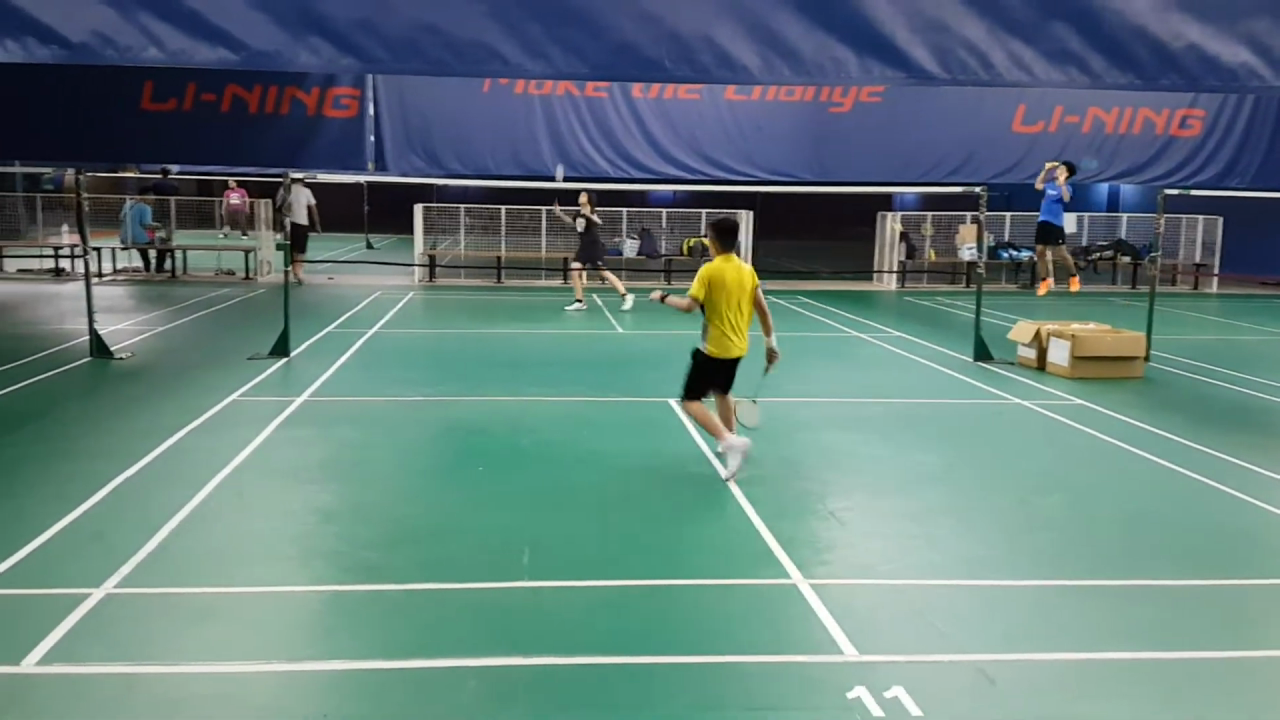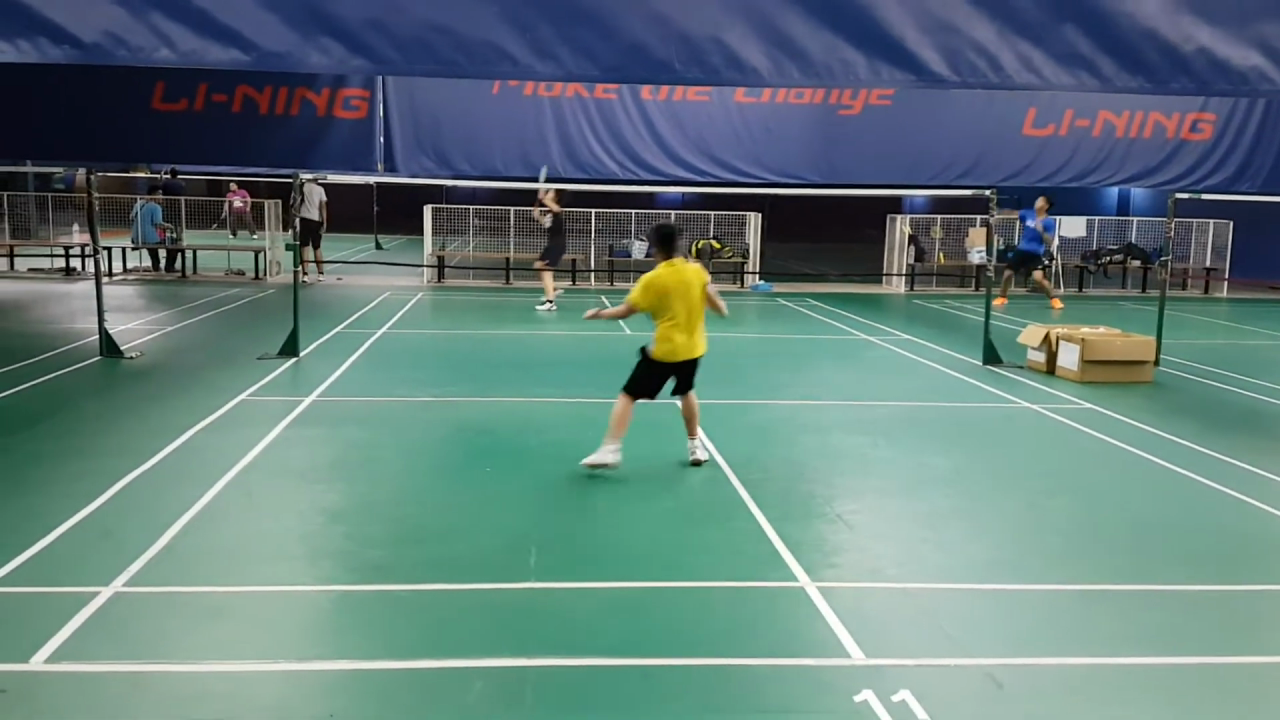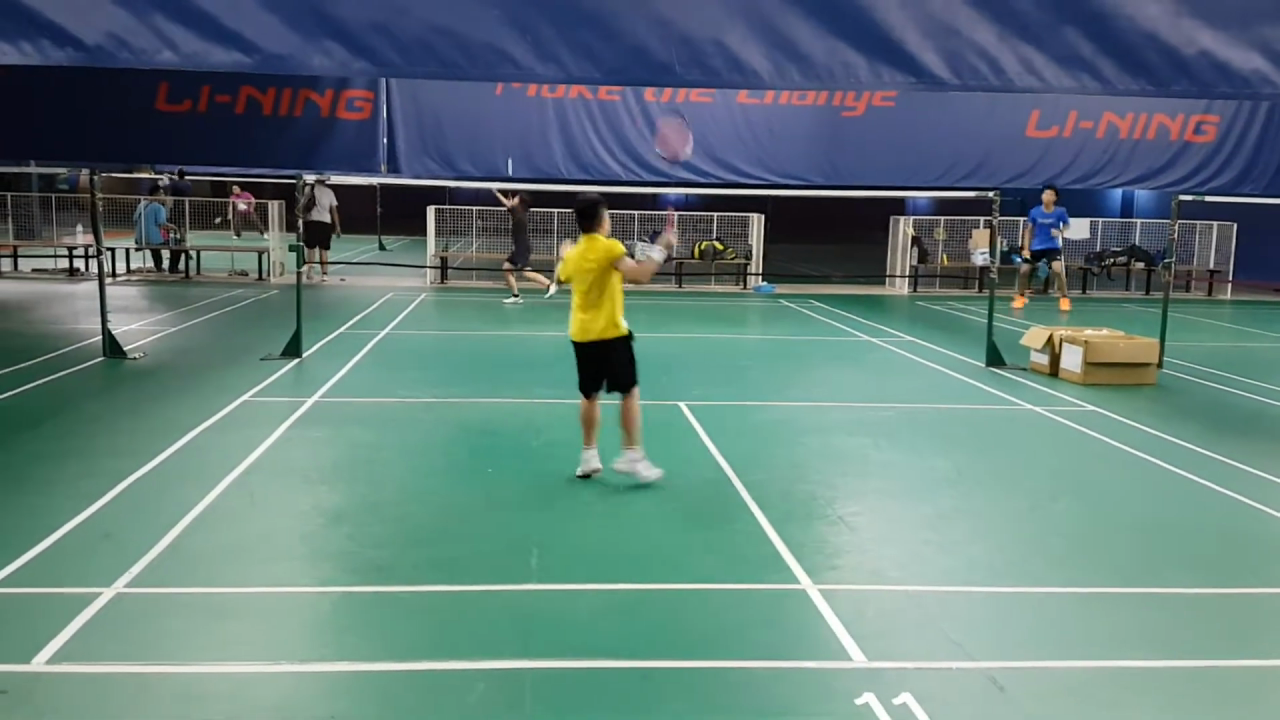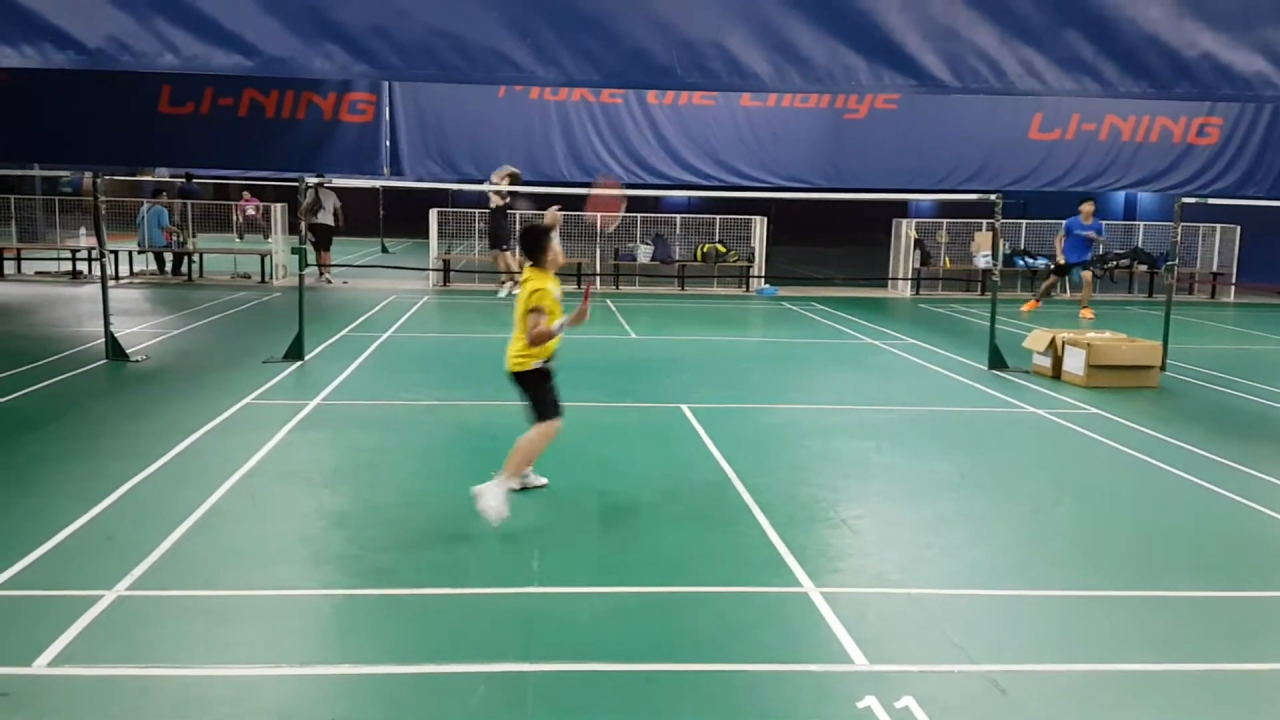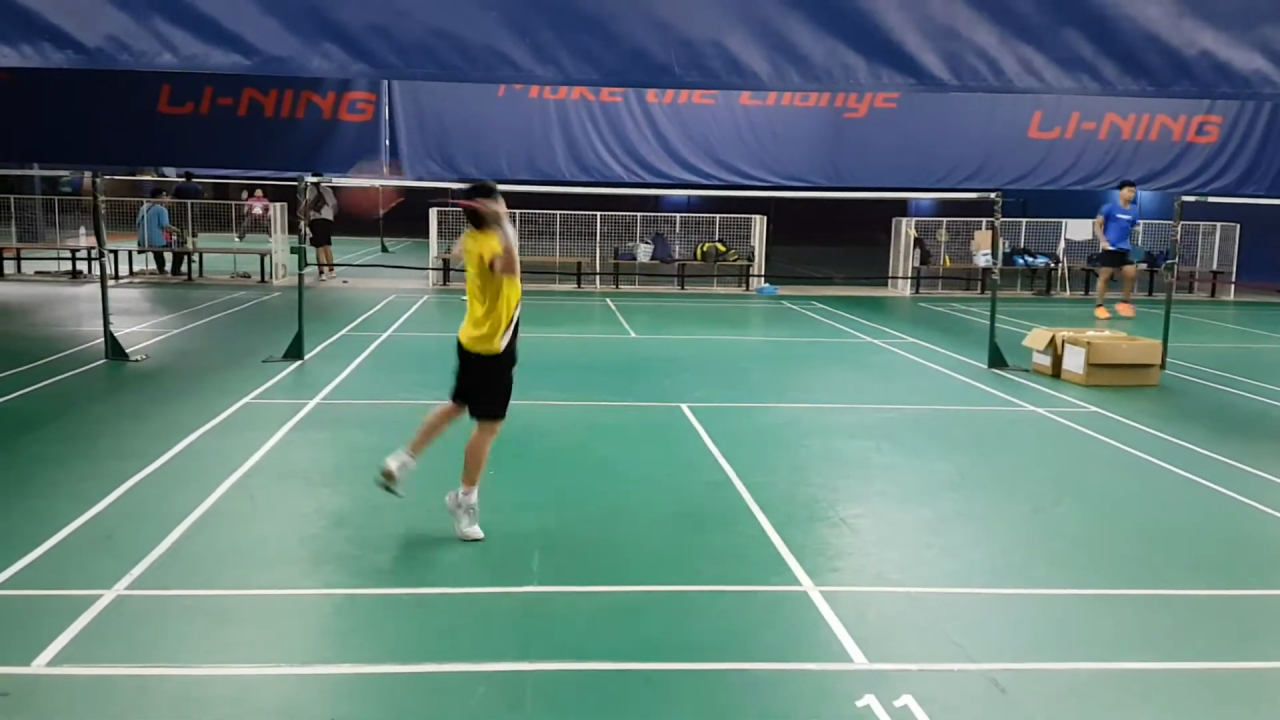
dt=0.3s
person 1, frame 1
left shoulder: (709, 271)
right shoulder: (747, 271)
left elbow: (688, 305)
right elbow: (763, 310)
left wrist: (664, 297)
right wrist: (770, 344)
left hip: (713, 350)
right hip: (737, 348)
left knee: (690, 401)
right knee: (721, 394)
left ankle: (730, 442)
right ankle: (729, 439)
person 1, frame 2
left shoulder: (651, 280)
right shoulder: (697, 272)
left elbow: (623, 312)
right elbow: (719, 307)
left wrist: (596, 313)
right wrist: (722, 309)
left hip: (661, 353)
right hip: (692, 351)
left knee: (627, 397)
right knee: (686, 393)
left ankle: (609, 452)
right ankle: (696, 447)
person 1, frame 3
left shoulder: (572, 255)
right shoulder: (610, 248)
left elbow: (562, 276)
right elbow: (639, 276)
right wrist: (661, 248)
left hip: (581, 336)
right hip: (611, 334)
left knee: (589, 397)
right knee: (629, 394)
left ankle: (589, 457)
right ankle: (632, 457)
person 1, frame 4
left shoulder: (534, 273)
right shoulder: (541, 290)
left elbow: (540, 239)
right elbow: (535, 337)
left wrist: (548, 223)
right wrist: (569, 320)
left hip: (530, 364)
right hip: (530, 366)
left knee: (542, 419)
right knee: (550, 425)
left ankle: (521, 473)
right ankle: (495, 489)
person 1, frame 5
left shoulder: (473, 241)
right shoulder: (490, 246)
right elbow: (510, 270)
right wrist: (505, 226)
left hip: (474, 342)
right hip: (491, 348)
left knee: (456, 405)
right knee: (488, 425)
left ankle: (401, 461)
right ankle: (465, 499)
